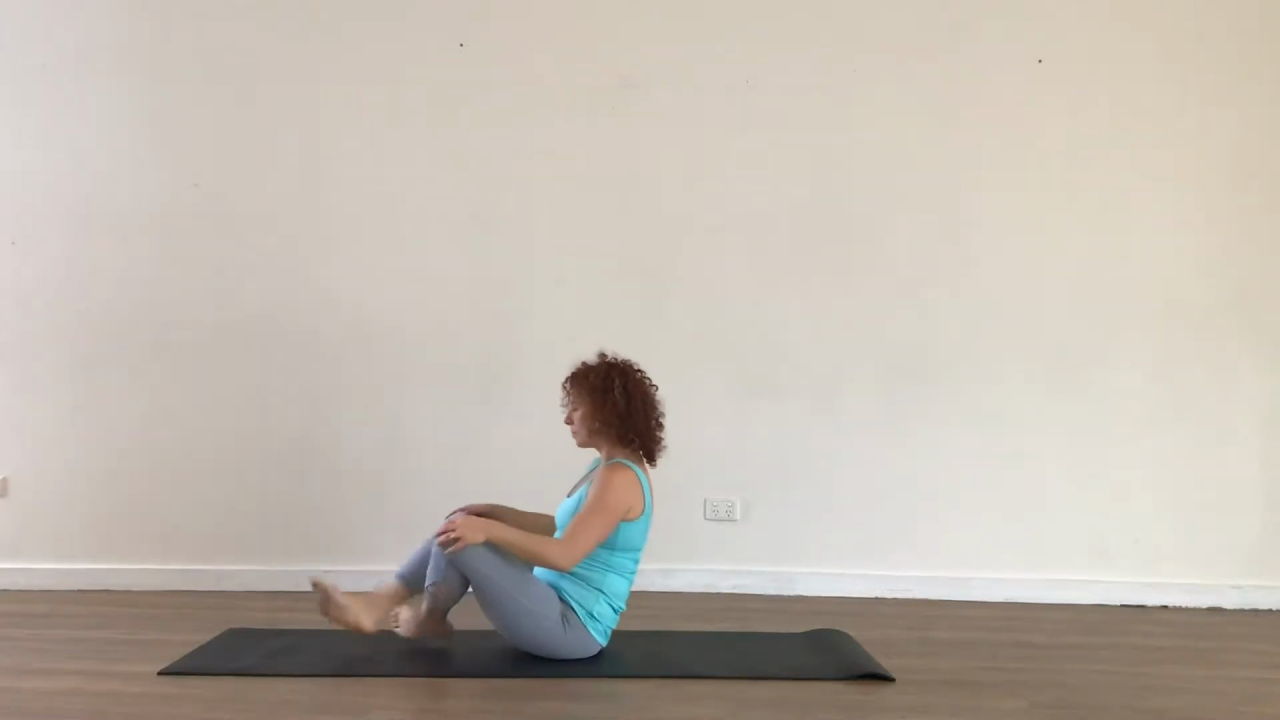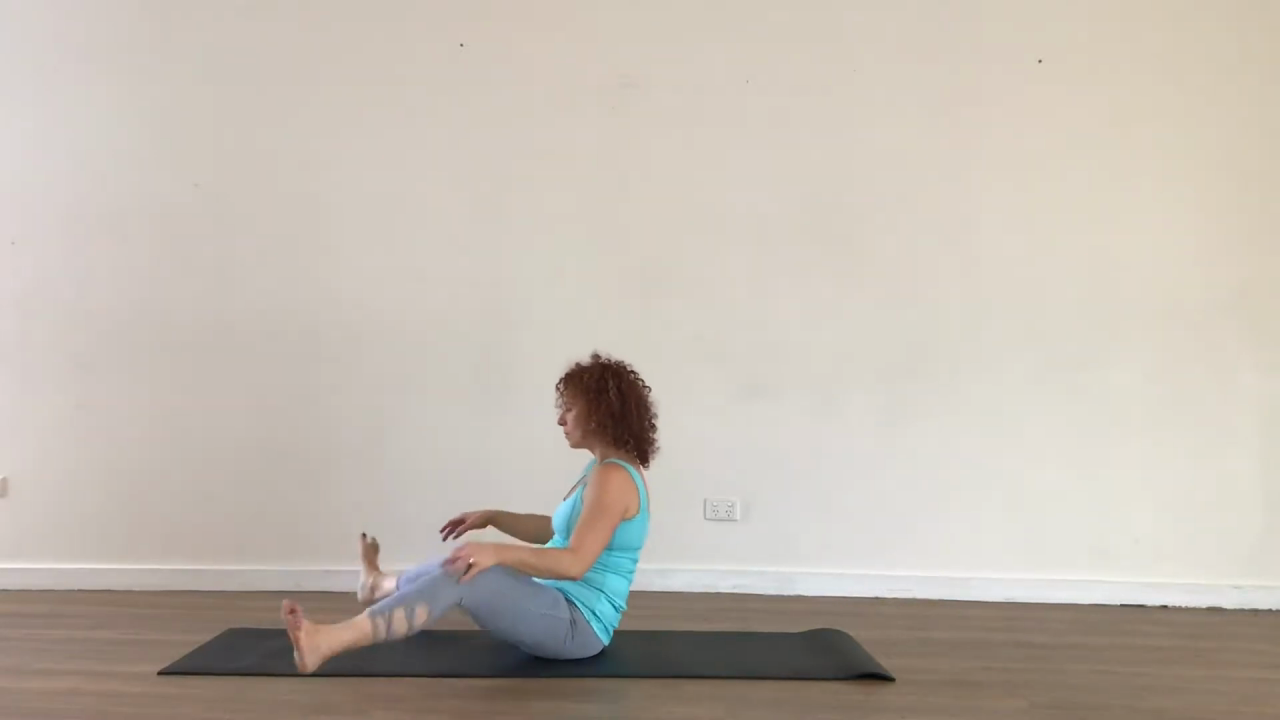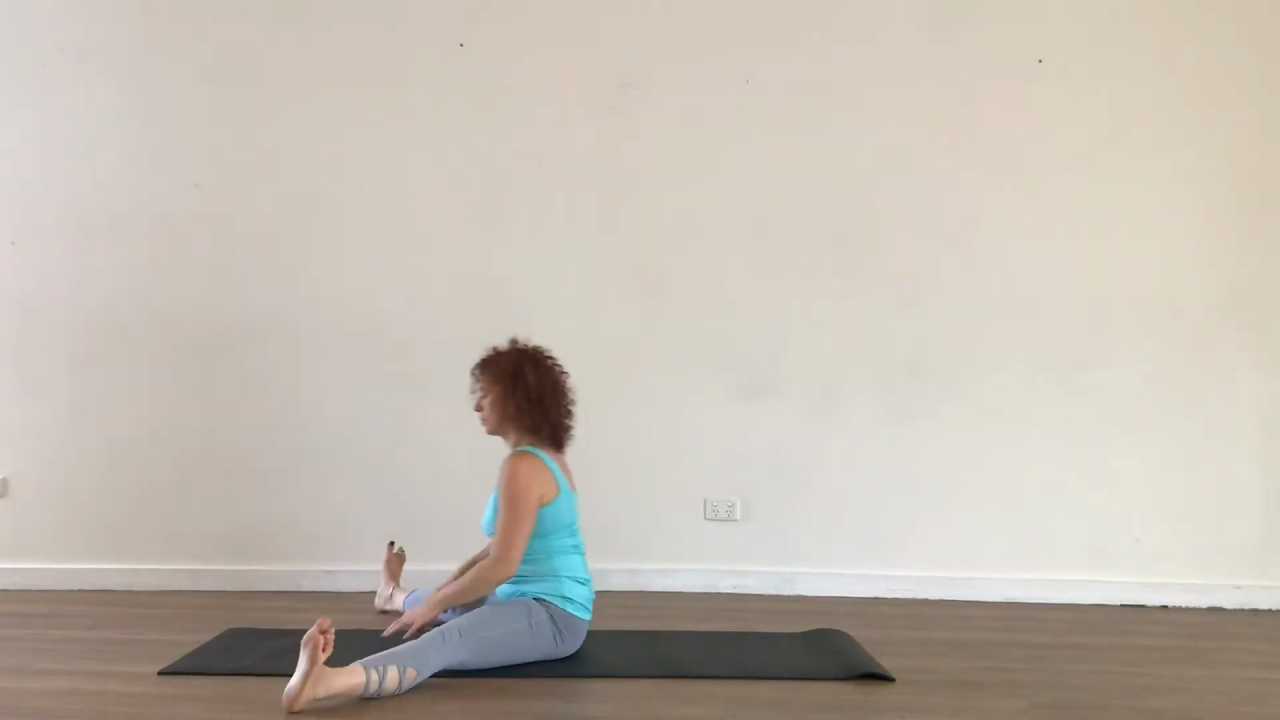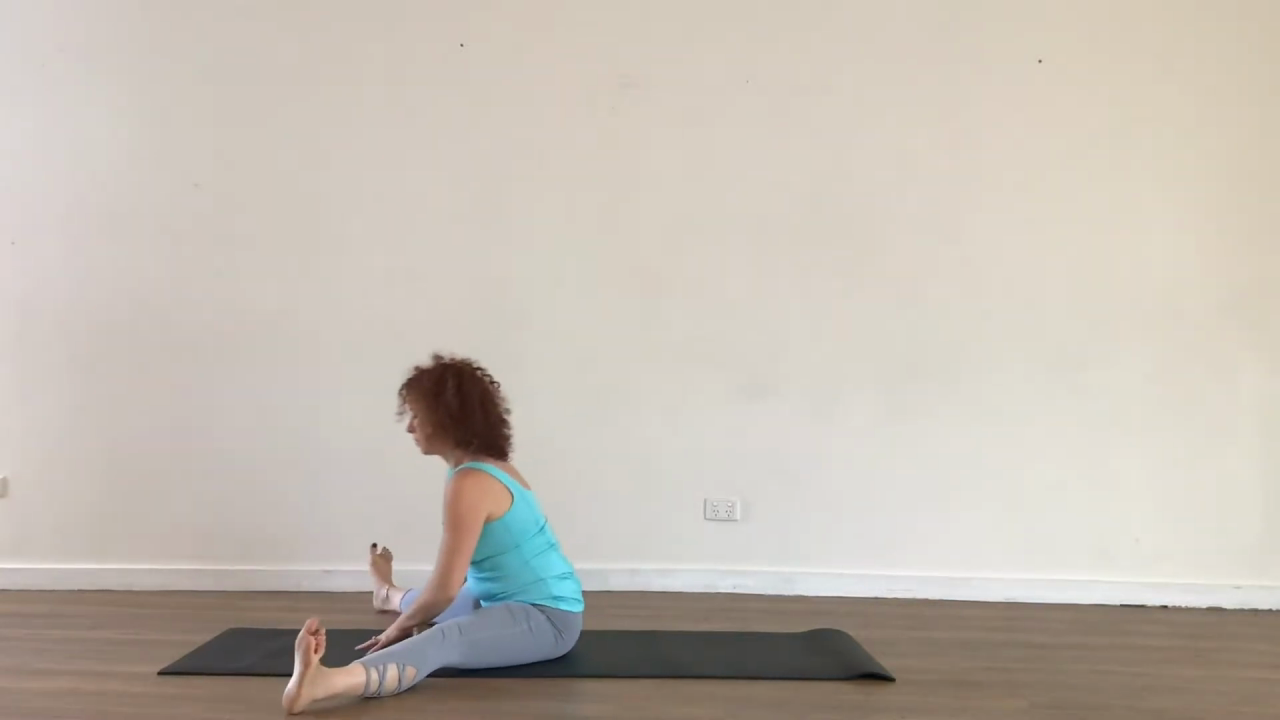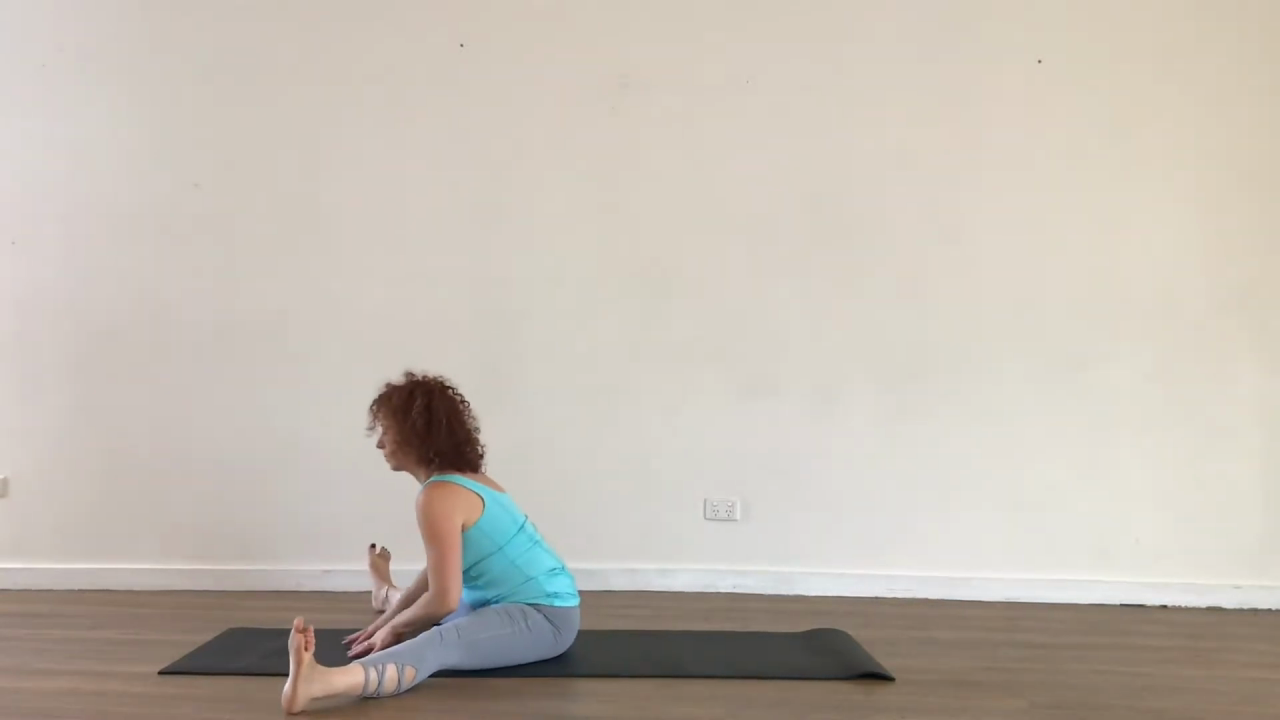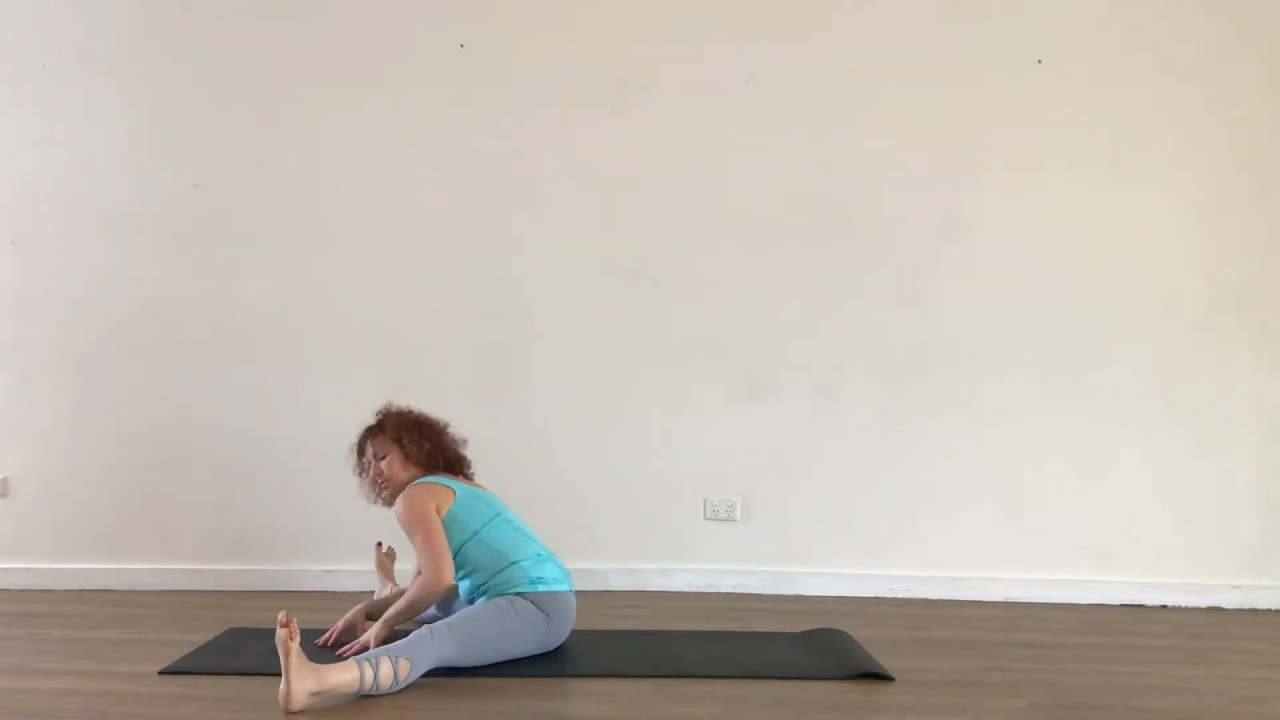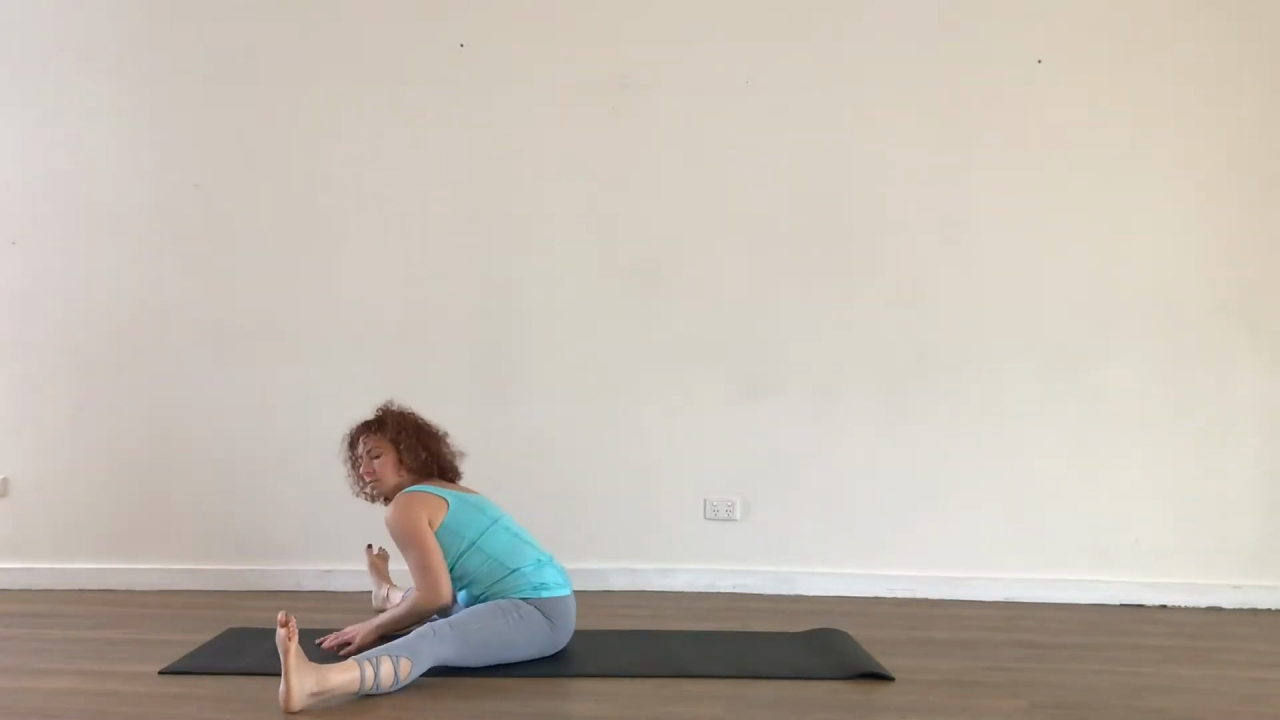
dt=0.4s
person 1, frame 1
left shoulder: (619, 479)
right shoulder: (609, 466)
left elbow: (564, 556)
right elbow: (561, 531)
left wrist: (490, 530)
right wrist: (495, 512)
left hip: (572, 628)
right hip: (557, 609)
left knee: (460, 543)
right knee: (459, 529)
left ankle: (427, 620)
right ankle: (377, 607)
person 1, frame 2
left shoulder: (614, 478)
right shoulder: (603, 467)
left elbow: (574, 563)
right elbow: (554, 530)
left wrist: (498, 552)
right wrist: (492, 516)
left hip: (577, 628)
right hip: (561, 610)
left knee: (460, 574)
right knee: (460, 563)
left ankle: (331, 640)
right ankle: (382, 586)
person 1, frame 3
left shoulder: (522, 467)
right shoulder: (543, 456)
left elbow: (503, 566)
right elbow: (507, 546)
left wrist: (437, 604)
right wrist: (439, 597)
left hip: (555, 620)
right hip: (537, 603)
left knee: (444, 643)
right knee: (453, 601)
left ankle: (326, 684)
right ankle: (396, 597)
person 1, frame 4
left shoulder: (469, 484)
right shoulder: (490, 467)
left elbow: (446, 586)
right elbow: (459, 575)
left wrist: (402, 626)
right wrist: (411, 617)
left hip: (547, 620)
right hip: (523, 602)
left knee: (440, 642)
right knee: (440, 608)
left ankle: (324, 683)
right ankle: (391, 594)
person 1, frame 5
left shoulder: (438, 497)
right shoulder: (465, 480)
left elbow: (443, 601)
right elbow: (439, 578)
left wrist: (393, 627)
right wrist: (392, 616)
left hip: (544, 618)
right hip: (527, 603)
left knee: (437, 645)
left ankle: (319, 683)
right ankle: (390, 594)
person 1, frame 6
left shoulder: (415, 497)
right shoulder: (453, 488)
left elbow: (438, 579)
right elbow: (423, 584)
left wrist: (383, 623)
right wrist: (364, 610)
left hip: (537, 608)
right hip: (544, 600)
left knee: (430, 642)
left ankle: (314, 682)
right ankle: (389, 590)
person 1, frame 7
left shoulder: (404, 507)
right shoulder: (447, 493)
left elbow: (436, 594)
right elbow: (436, 591)
left wrist: (374, 627)
right wrist: (371, 626)
left hip: (539, 612)
right hip: (542, 602)
left knee: (432, 641)
left ankle: (315, 683)
right ankle: (391, 594)
